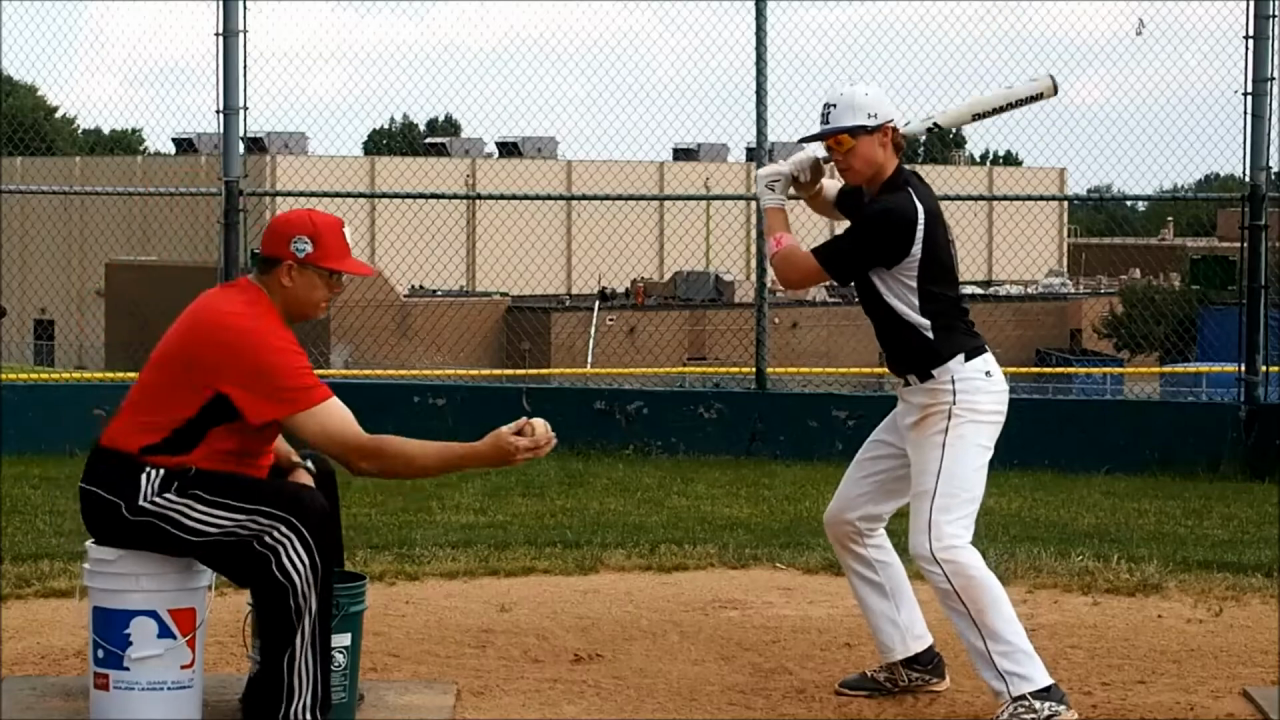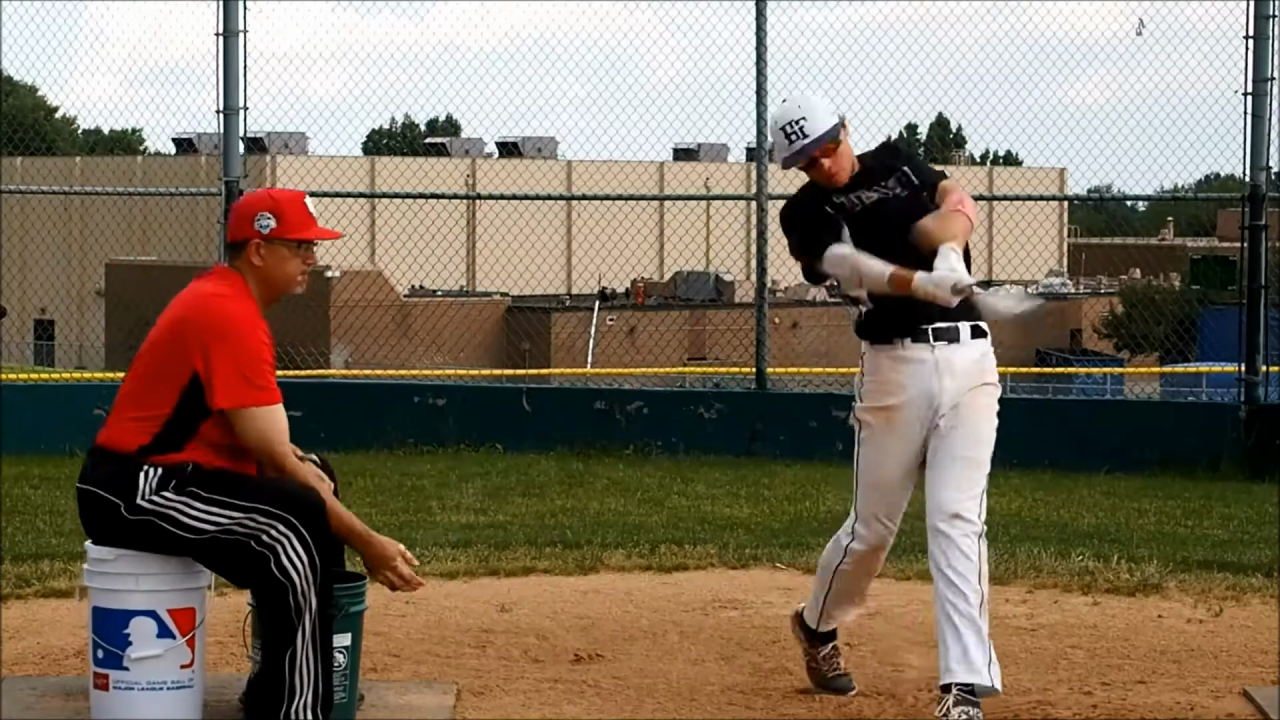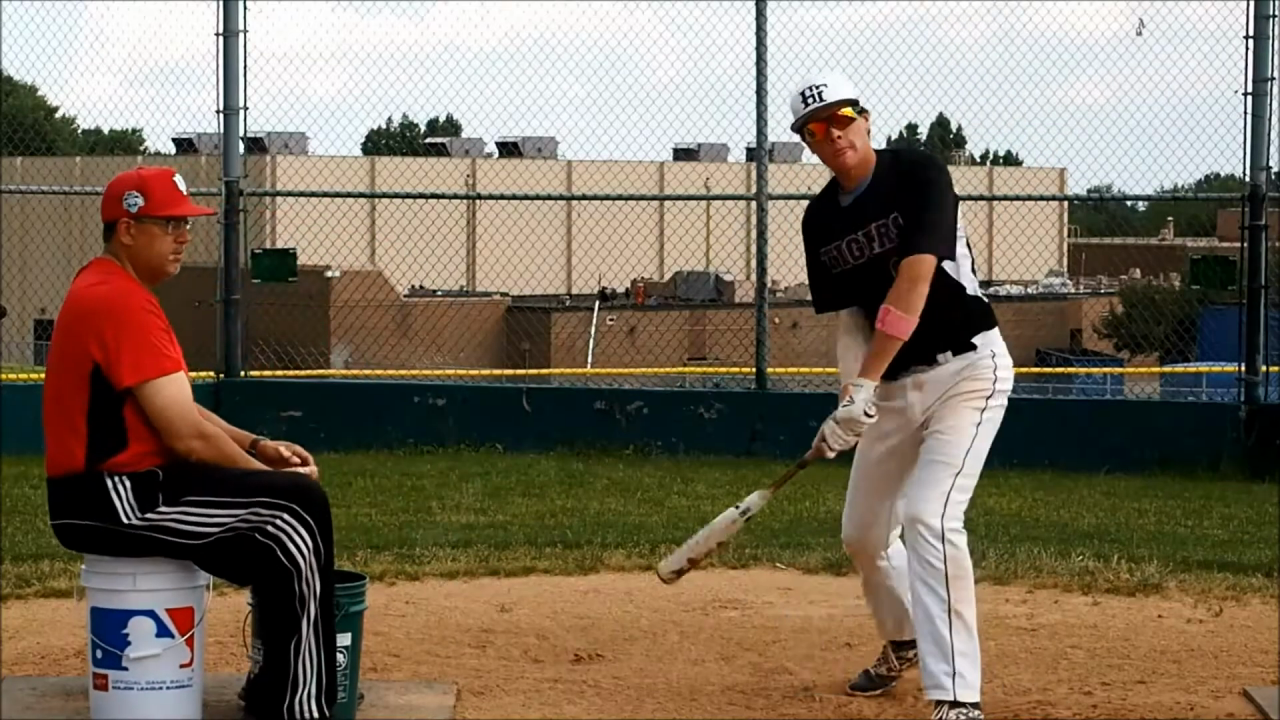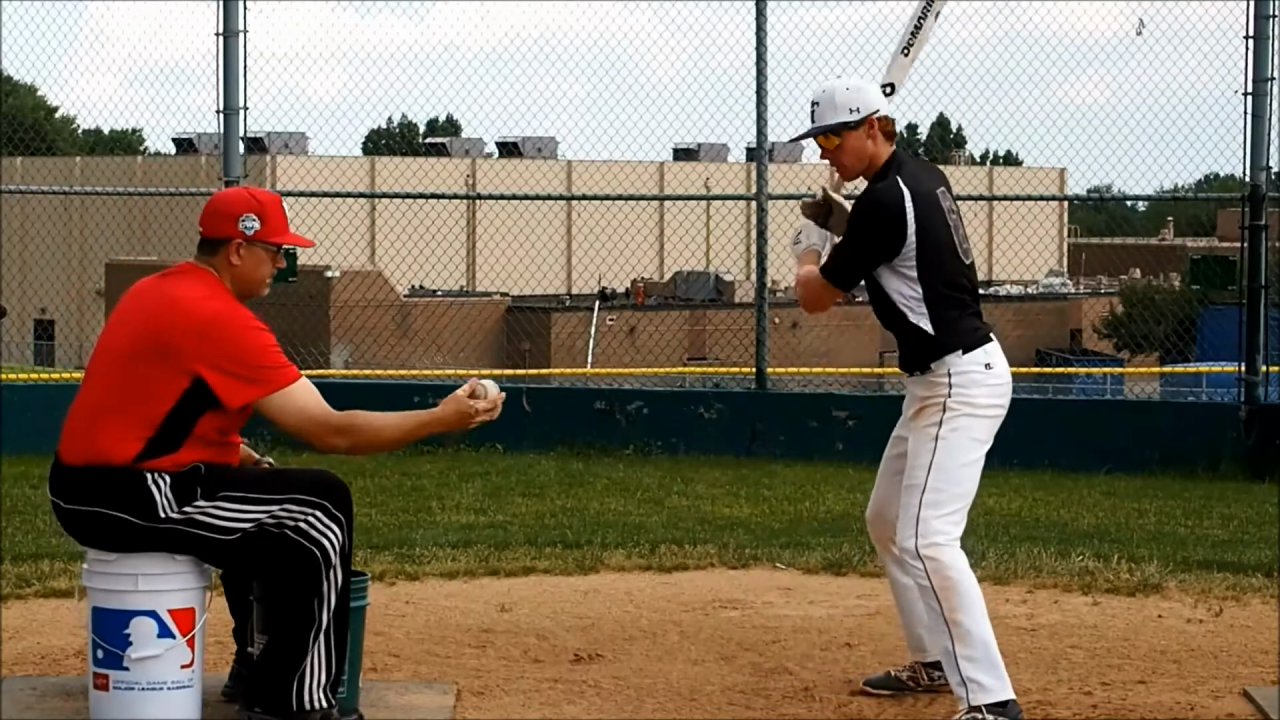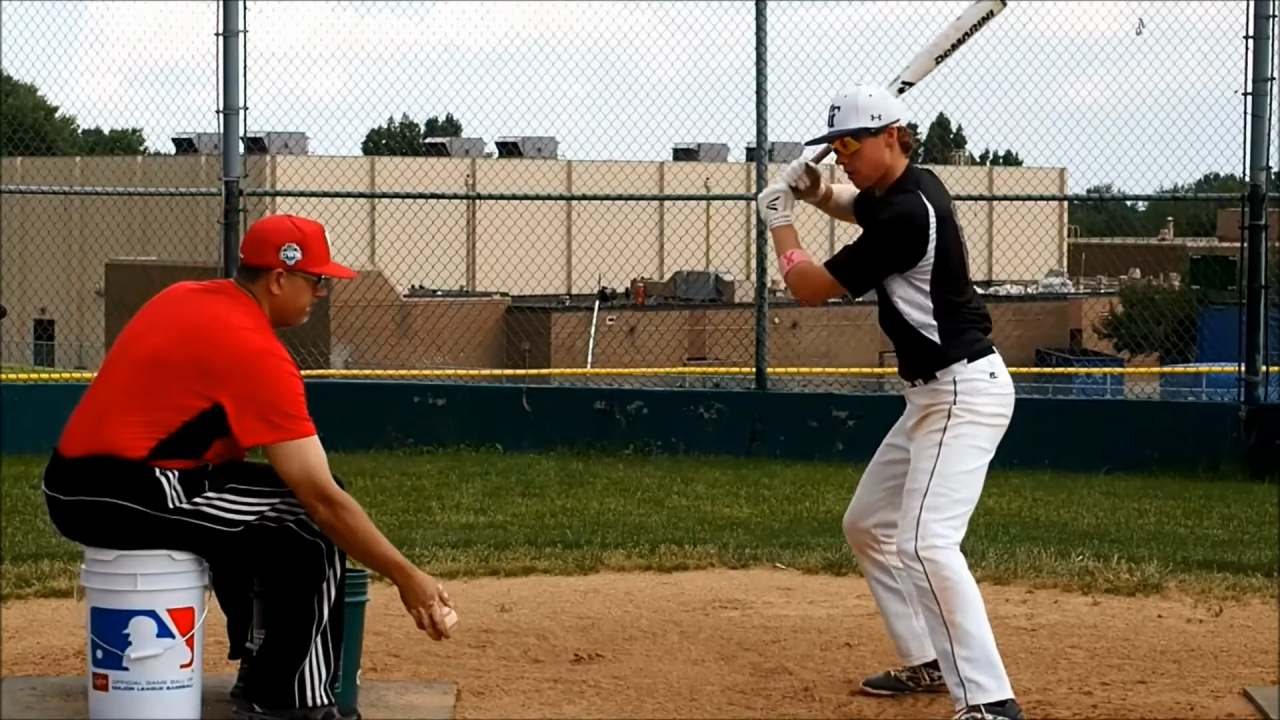
dt=1s
person 1, frame 1
left shoulder: (898, 211)
right shoulder: (885, 194)
left elbow: (793, 273)
right elbow: (836, 203)
left wrist: (771, 202)
right wrist: (806, 182)
left hip: (957, 392)
right hip: (923, 395)
left knee: (937, 542)
right knee: (848, 519)
right ankle: (914, 659)
person 1, frame 2
left shoulder: (898, 162)
right shoulder: (802, 213)
left elbow: (957, 206)
right elbow: (856, 270)
left wrist: (948, 255)
right wrist: (915, 282)
left hip: (965, 362)
right hip: (893, 372)
left knee: (957, 520)
right knee: (870, 529)
right ankle: (818, 626)
person 1, frame 3
left shoulder: (918, 171)
right shoulder: (819, 221)
left elbow: (913, 286)
right elbow: (850, 323)
left wrist: (865, 388)
right wrist: (853, 397)
left hip: (969, 369)
right hip: (894, 387)
left knee: (930, 518)
right knee: (864, 530)
right ankle: (904, 639)
person 1, frame 4
left shoulder: (884, 200)
right shoulder: (921, 175)
left elbow: (815, 298)
left wrist: (808, 248)
right wrist: (844, 224)
left hip: (959, 380)
right hip: (943, 377)
left knee: (927, 538)
right knee: (887, 521)
right ankle: (933, 661)
person 1, frame 5
left shoulder: (907, 213)
right shoulder: (909, 189)
left elbow: (809, 287)
right elbow: (861, 207)
left wrist: (779, 222)
right wrist: (817, 190)
left hip: (964, 390)
right hip: (935, 391)
left knee: (925, 542)
right knee: (868, 525)
right ankle: (930, 661)
person 2, frame 1
left shoulder: (239, 303)
right shoulder: (255, 332)
right elbow: (361, 452)
left wrist: (291, 463)
right wrist: (483, 452)
left hip: (159, 476)
right hip: (132, 493)
left knee: (308, 489)
right knee: (294, 528)
person 2, frame 2
left shoulder: (220, 294)
right shoulder: (233, 318)
left elbow: (233, 417)
right elbow: (277, 463)
left wrist: (302, 467)
right wrist: (367, 543)
left hip: (152, 476)
right hip: (131, 492)
left knee: (311, 492)
right knee: (302, 522)
person 2, frame 3
left shoulder: (113, 292)
right shoulder: (122, 303)
left elbow: (178, 408)
right elbow: (189, 437)
left wrist: (256, 446)
right wrist: (272, 479)
left hip: (113, 489)
right hip: (109, 501)
left knee: (286, 510)
right knee: (297, 507)
person 2, frame 4
left shoulder: (155, 289)
right shoulder: (223, 319)
right elbow: (332, 432)
left wrist: (252, 462)
right wrist: (439, 418)
left hip: (89, 487)
right hip: (128, 499)
left knee: (277, 505)
right knee: (318, 511)
left ankle: (264, 672)
person 2, frame 5
left shoulder: (181, 297)
right shoulder: (258, 352)
right elbow: (324, 497)
right wrist: (405, 575)
left hip: (75, 486)
right hip: (120, 497)
left knee: (276, 495)
right knee: (308, 518)
left ankle: (264, 671)
